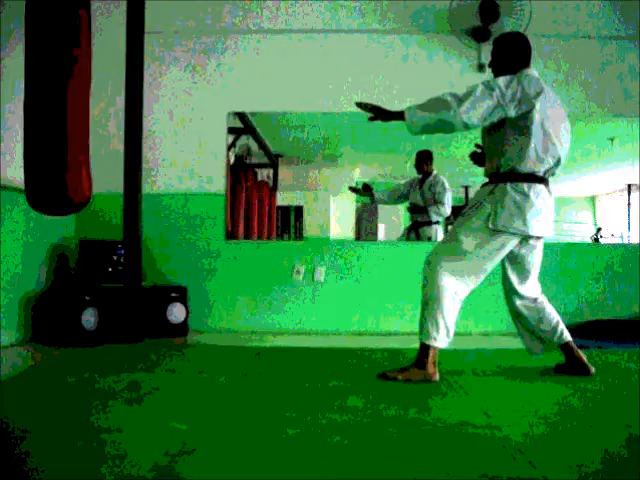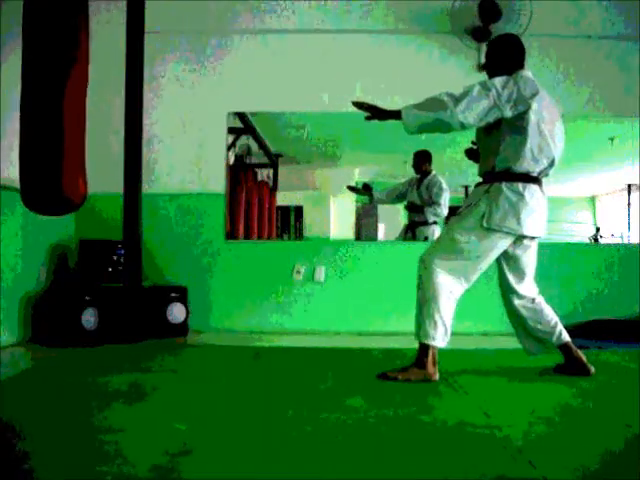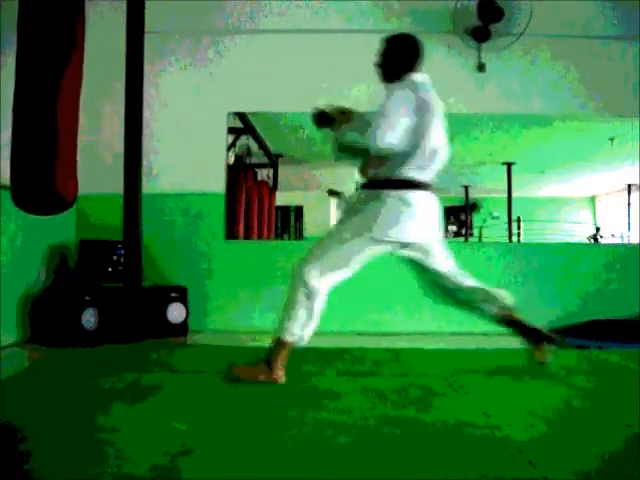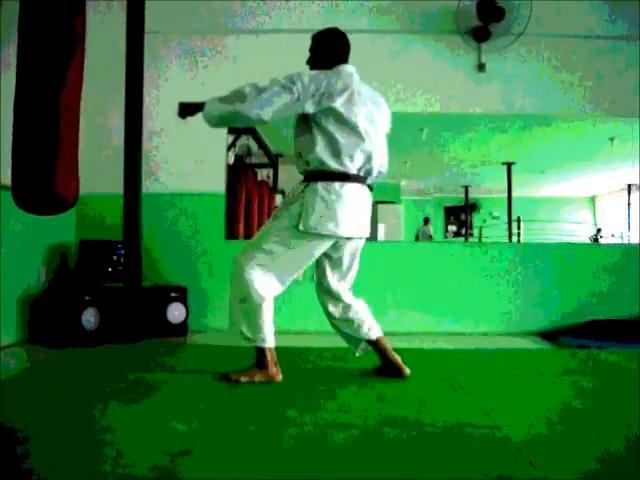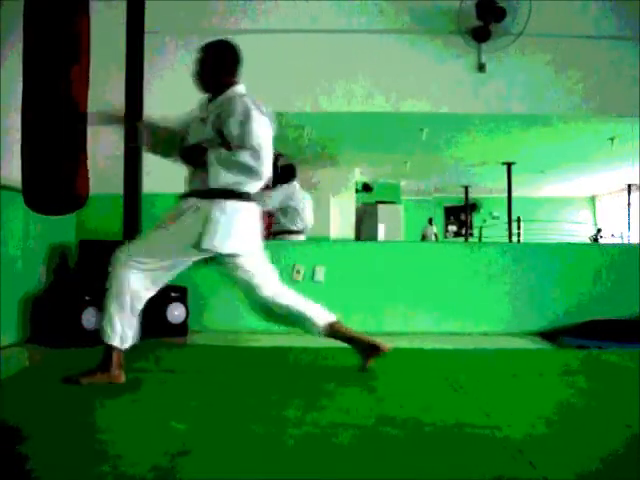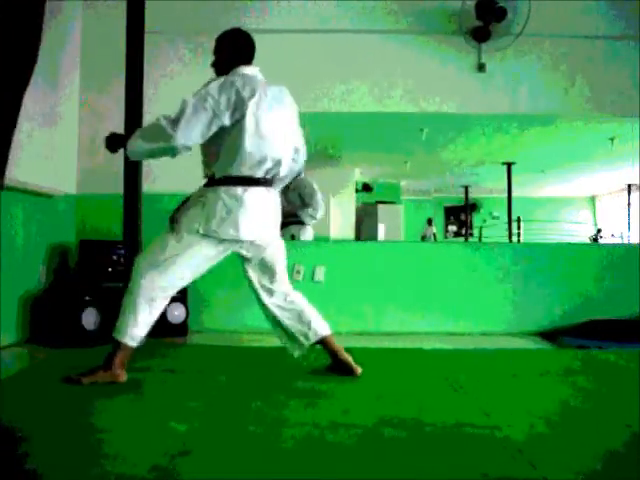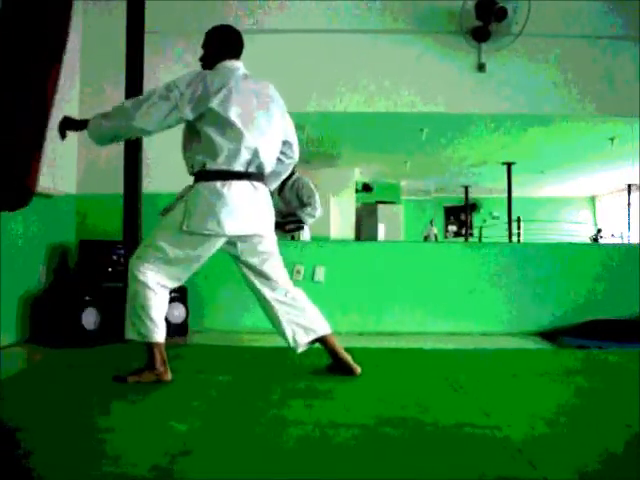
dt=0.5s
person 1, frame 1
left shoulder: (515, 85)
right shoulder: (551, 100)
left elbow: (458, 110)
left wrist: (396, 115)
right wrist: (494, 159)
left hip: (509, 198)
right hip: (537, 201)
left knee: (443, 266)
right knee: (523, 290)
left ankle: (425, 363)
right ankle: (576, 358)
person 1, frame 2
left shoulder: (511, 87)
right shoulder: (544, 101)
left elbow: (455, 109)
left wrist: (392, 114)
left hip: (504, 197)
right hip: (530, 201)
left knee: (438, 265)
right knee: (519, 289)
left ankle: (426, 363)
right ankle: (574, 358)
person 1, frame 3
left shoulder: (404, 94)
right shoulder: (426, 98)
left elbow: (378, 139)
left wrist: (340, 126)
right wrist: (344, 121)
left hip: (390, 205)
right hip: (421, 207)
left knee: (313, 270)
right knee: (452, 279)
left ankle: (273, 364)
right ankle: (530, 332)
person 1, frame 4
left shoulder: (321, 82)
right shoulder: (374, 99)
left elbow: (259, 101)
right elbow: (378, 164)
left wrist: (202, 107)
left hip: (323, 197)
right hip: (357, 200)
left knee: (252, 267)
right knee: (336, 291)
left ankle: (266, 365)
right ankle: (392, 361)
person 1, frame 5
left shoulder: (240, 108)
right shoulder: (216, 107)
left elbow: (253, 163)
right elbow: (188, 145)
left wrist: (204, 157)
left hip: (215, 214)
right hip: (231, 216)
left knee: (129, 265)
right knee: (273, 291)
left ankle: (112, 366)
right ankle: (360, 342)
person 1, frame 6
left shoulder: (227, 88)
right shoulder: (282, 96)
left elbow: (178, 132)
right elbow: (297, 156)
left wrist: (128, 142)
left hip: (227, 203)
right hip: (265, 206)
left knee: (153, 271)
right knee: (277, 290)
left ankle: (114, 365)
right ankle: (342, 358)
person 1, frame 7
left shoulder: (201, 83)
right shoulder: (269, 92)
left elbow: (141, 114)
right elbow: (289, 151)
left wrist: (83, 125)
left hip: (212, 199)
right hip: (255, 201)
left knee: (147, 268)
right knee: (276, 283)
left ankle: (157, 365)
right ankle: (341, 357)
